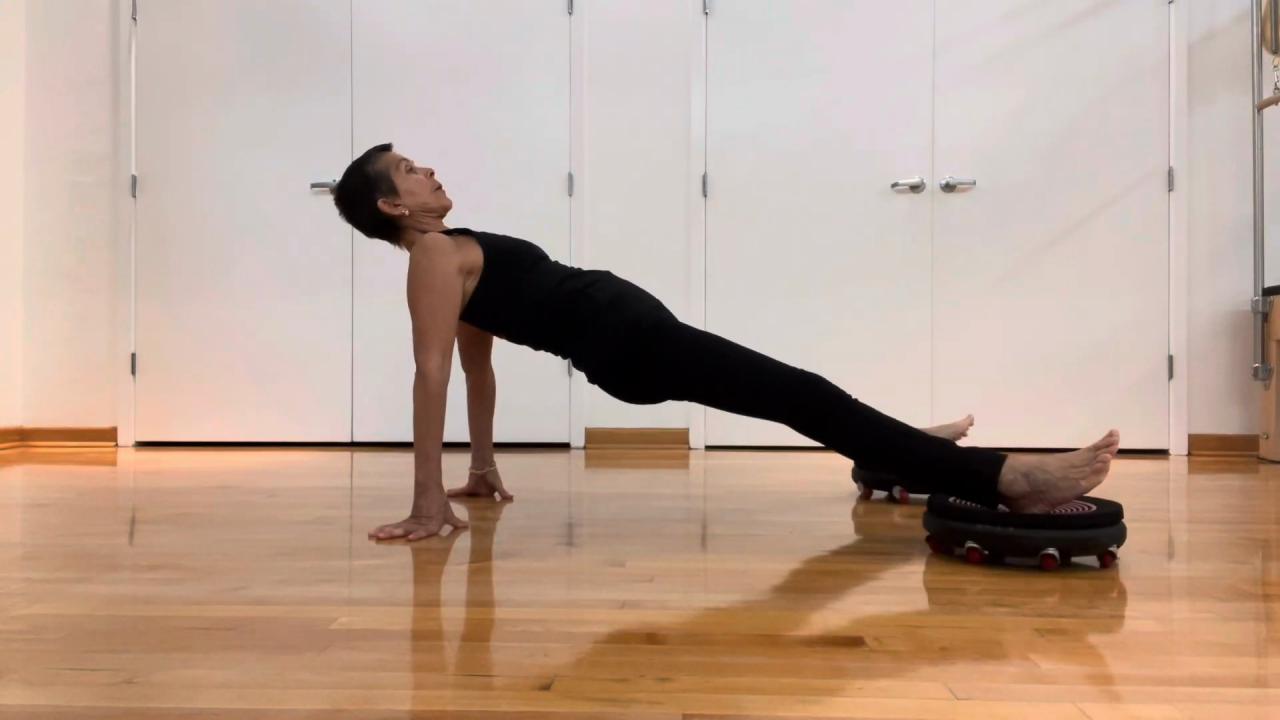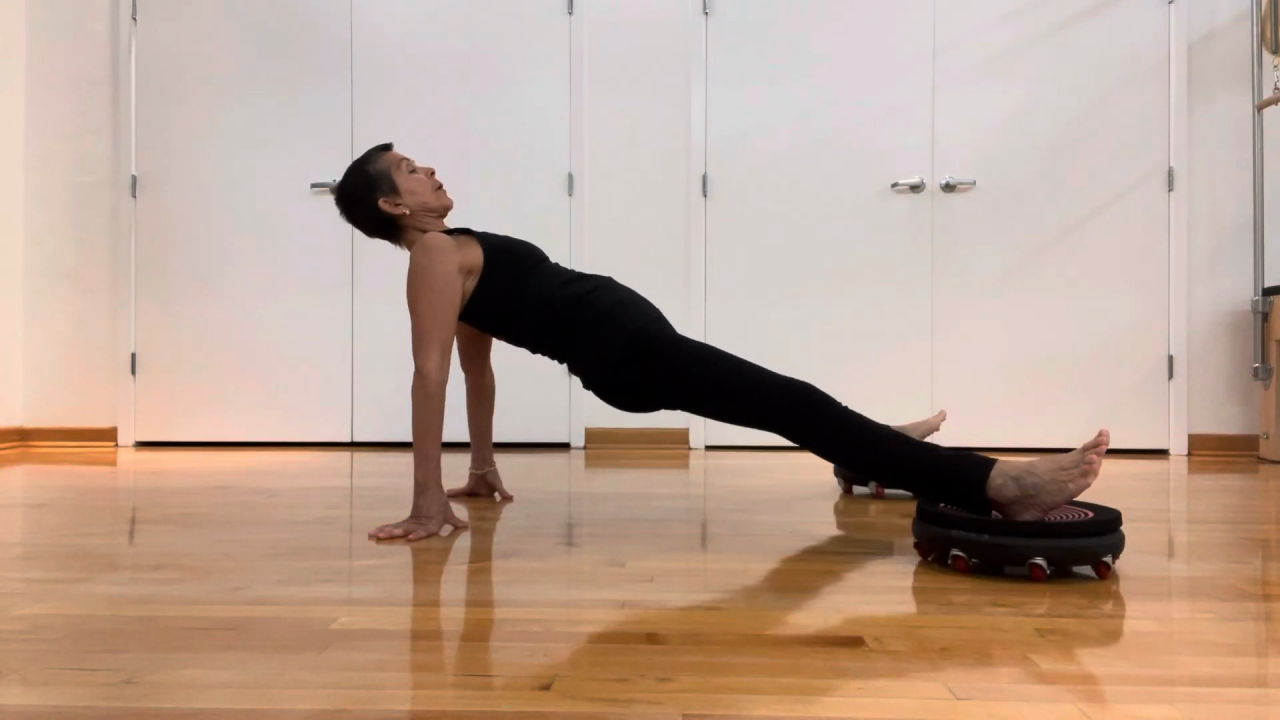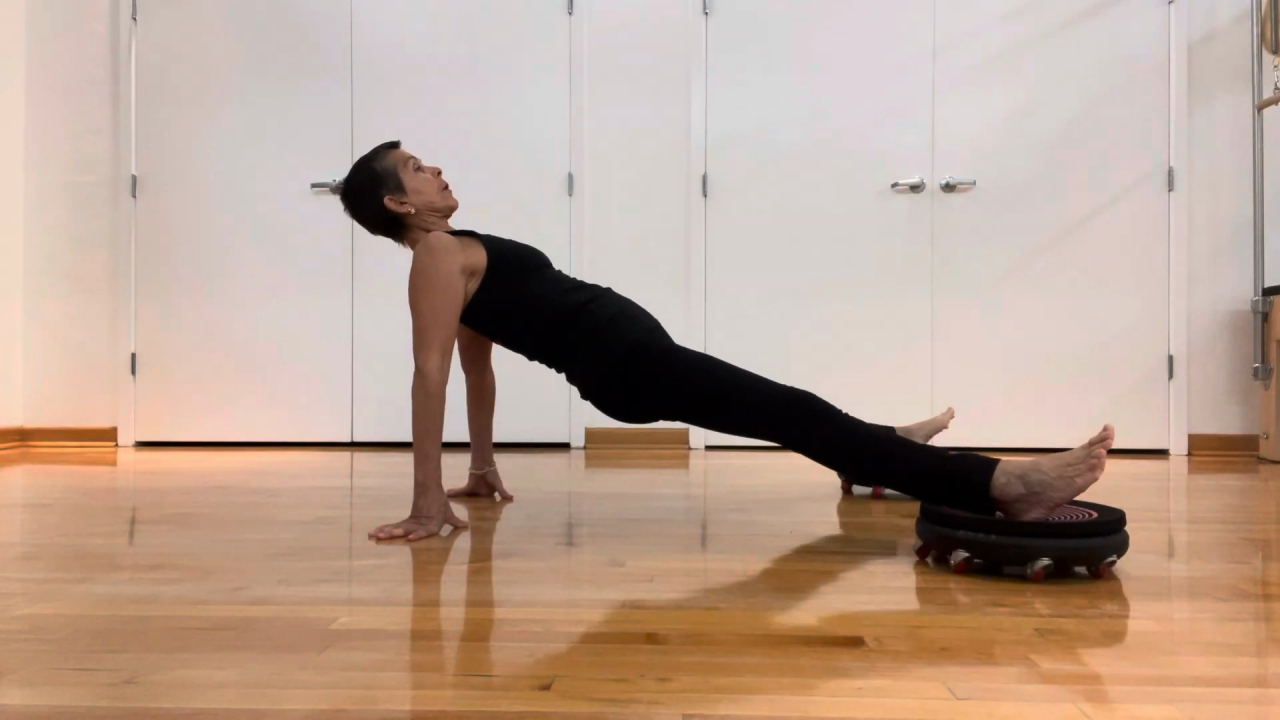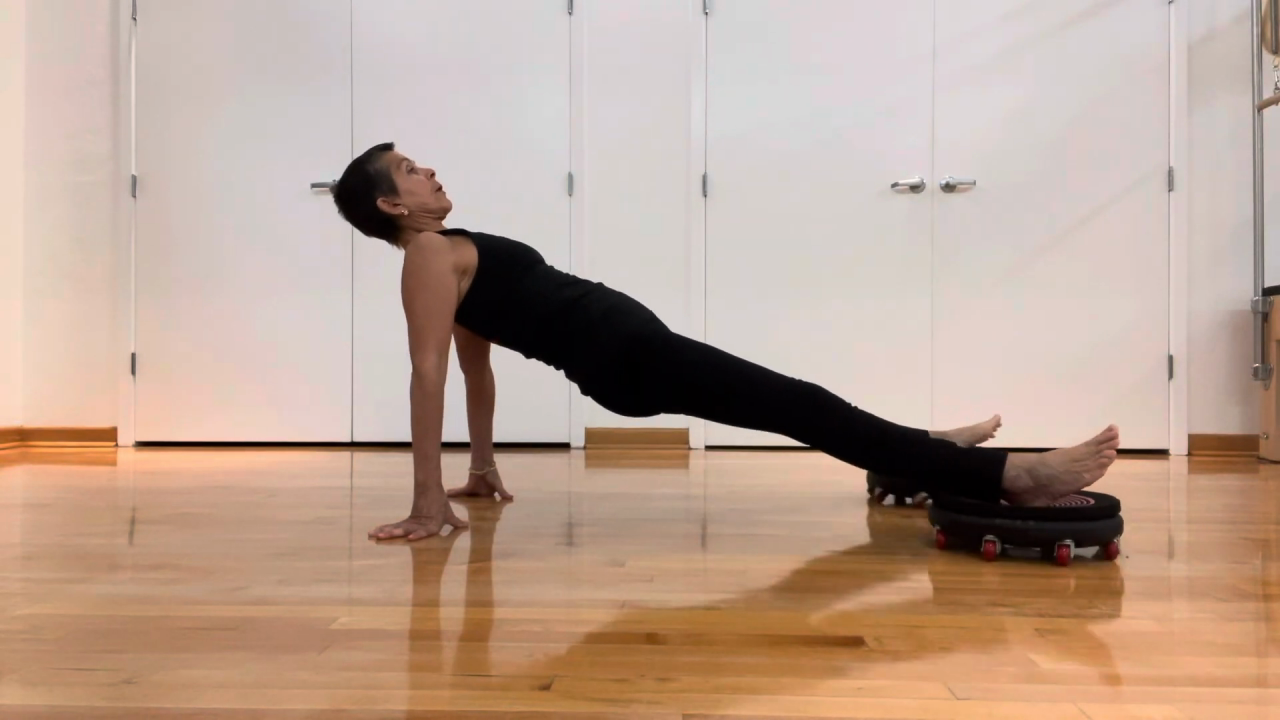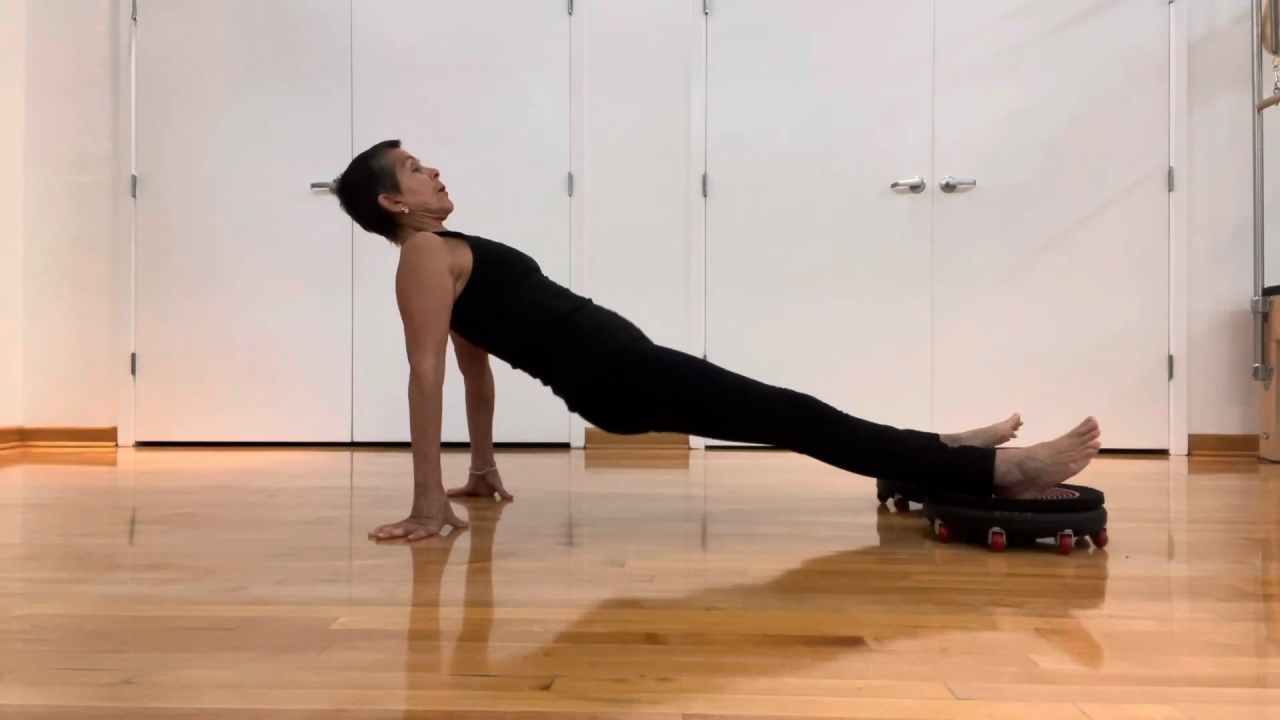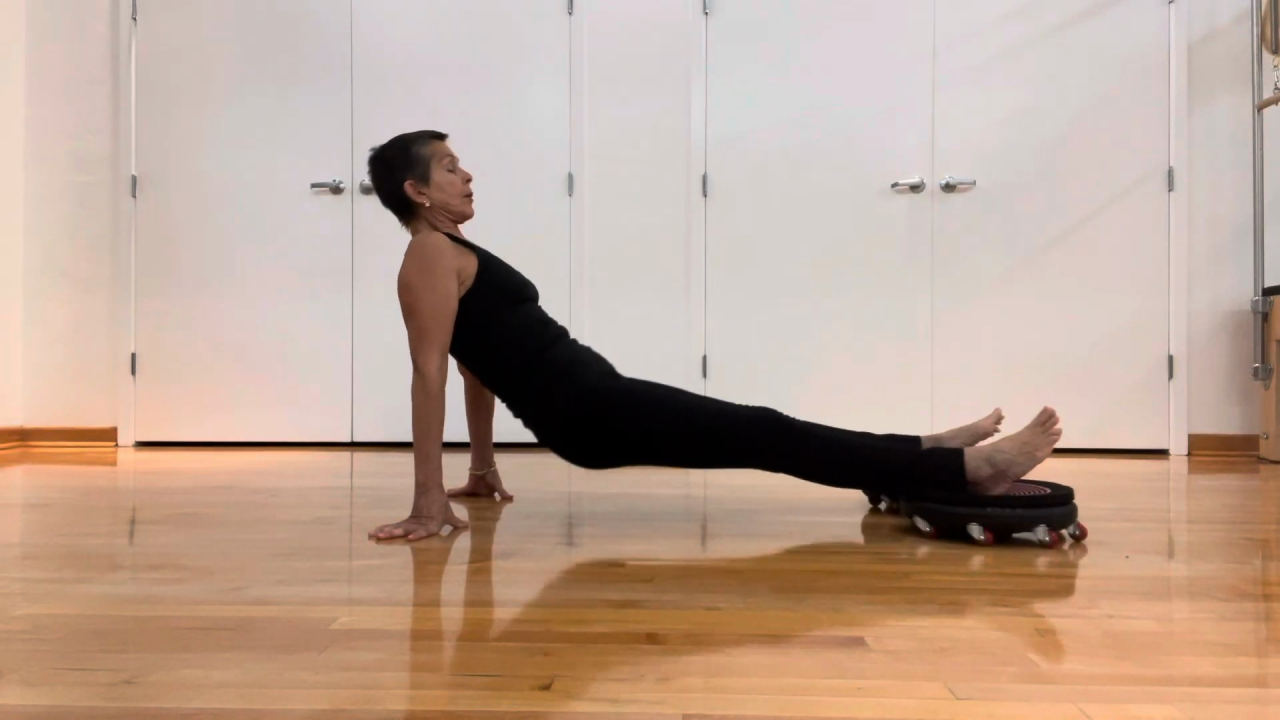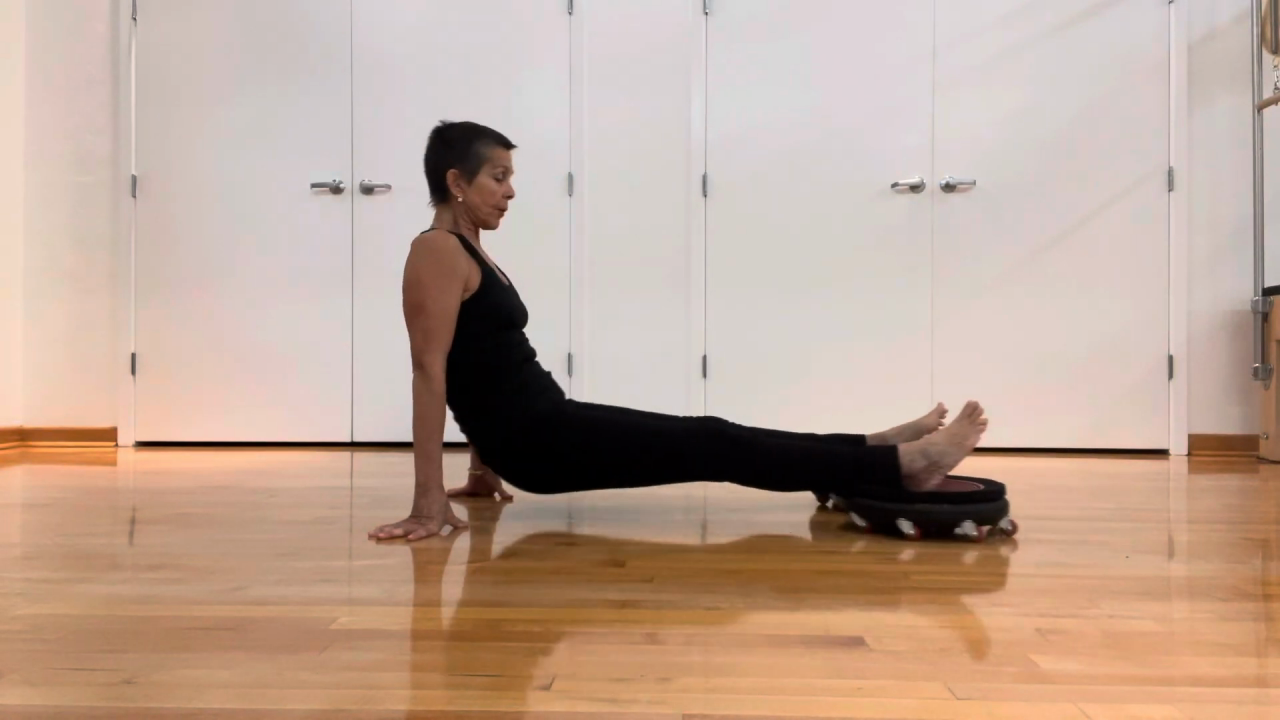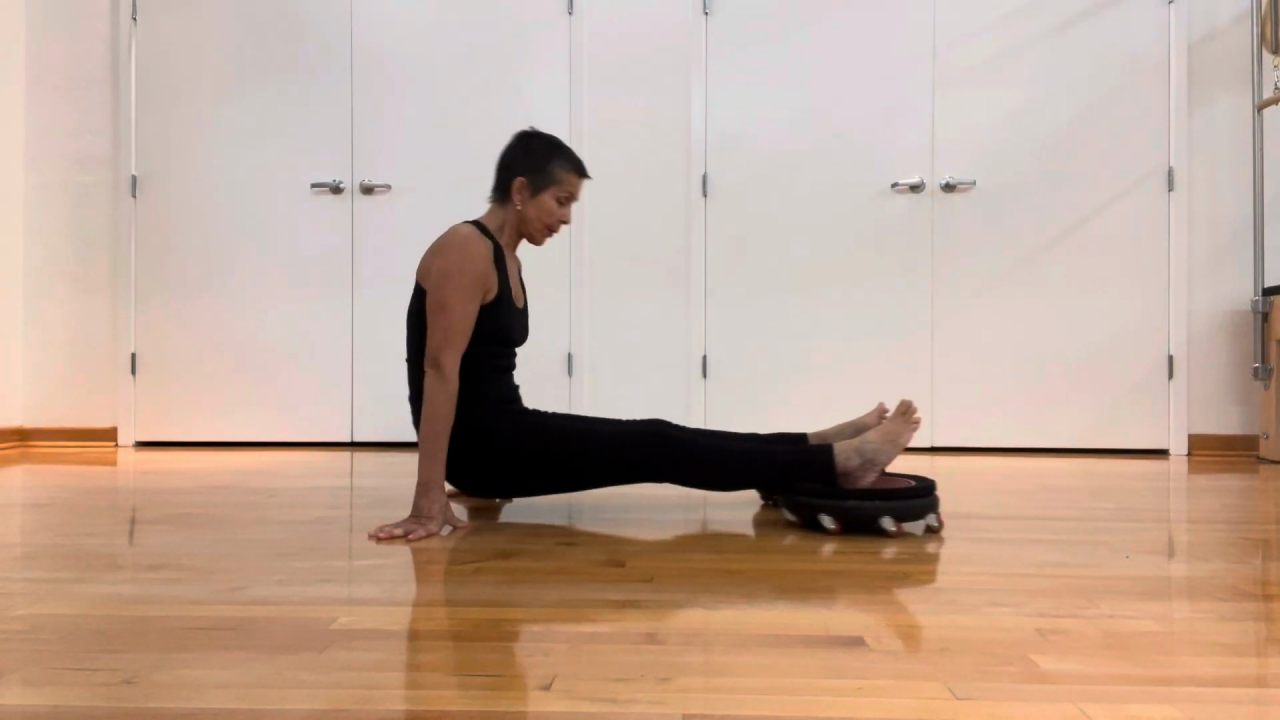
dt=0.3s
person 1, frame 1
left shoulder: (458, 255)
right shoulder: (434, 258)
left elbow: (477, 364)
right elbow: (433, 373)
right wrist: (428, 501)
left hip: (634, 326)
right hip: (628, 344)
left knee: (795, 396)
right knee: (802, 400)
left ankle: (900, 446)
right ankle: (1008, 479)
person 1, frame 2
left shoulder: (458, 256)
right shoulder: (435, 258)
left elbow: (476, 366)
right elbow: (432, 373)
right wrist: (427, 502)
left hip: (632, 335)
right hip: (626, 352)
left knee: (788, 403)
right knee: (794, 409)
left ankle: (886, 447)
right ankle: (998, 484)
person 1, frame 3
left shoulder: (460, 255)
right shoulder: (437, 256)
left elbow: (478, 364)
right elbow: (432, 373)
right wrist: (429, 500)
left hip: (630, 346)
right hip: (624, 363)
left knee: (789, 412)
right knee: (795, 416)
left ankle: (888, 444)
right ankle: (1003, 484)
person 1, frame 4
left shoulder: (454, 255)
right shoulder: (429, 254)
left elbow: (476, 365)
right elbow: (429, 373)
right wrist: (428, 501)
left hip: (629, 341)
right hip: (621, 356)
left knee: (794, 406)
right knee: (801, 410)
left ankle: (925, 451)
right ankle: (1010, 476)
person 1, frame 5
left shoulder: (451, 253)
right shoulder: (424, 254)
left elbow: (475, 362)
right elbow: (426, 373)
right wrist: (428, 502)
left hip: (616, 359)
right hip: (612, 373)
left knee: (788, 416)
right knee: (794, 419)
left ankle: (952, 452)
right ankle: (998, 471)
person 1, frame 6
left shoulder: (457, 254)
right shoulder: (429, 255)
left elbow: (479, 366)
right elbow: (429, 372)
left wrist: (483, 468)
right wrist: (429, 501)
left hip: (593, 396)
right hip: (584, 412)
left knee: (763, 430)
right knee: (765, 439)
left ankle: (936, 454)
right ankle: (968, 470)
person 1, frame 7
left shoulder: (469, 249)
right shoulder: (437, 251)
right elbow: (429, 370)
left wrist: (485, 467)
right wrist: (427, 499)
left hip: (541, 425)
right hip: (528, 439)
left knee: (707, 435)
right knee: (710, 447)
left ankle: (879, 449)
right ankle: (902, 464)
person 1, frame 8
left shoulder: (506, 254)
right shoulder: (463, 251)
right elbow: (441, 368)
right wrist: (430, 499)
left hip: (503, 430)
right hip: (477, 444)
left knee: (656, 439)
right knee: (654, 449)
left ankle: (820, 449)
right ankle: (838, 464)
